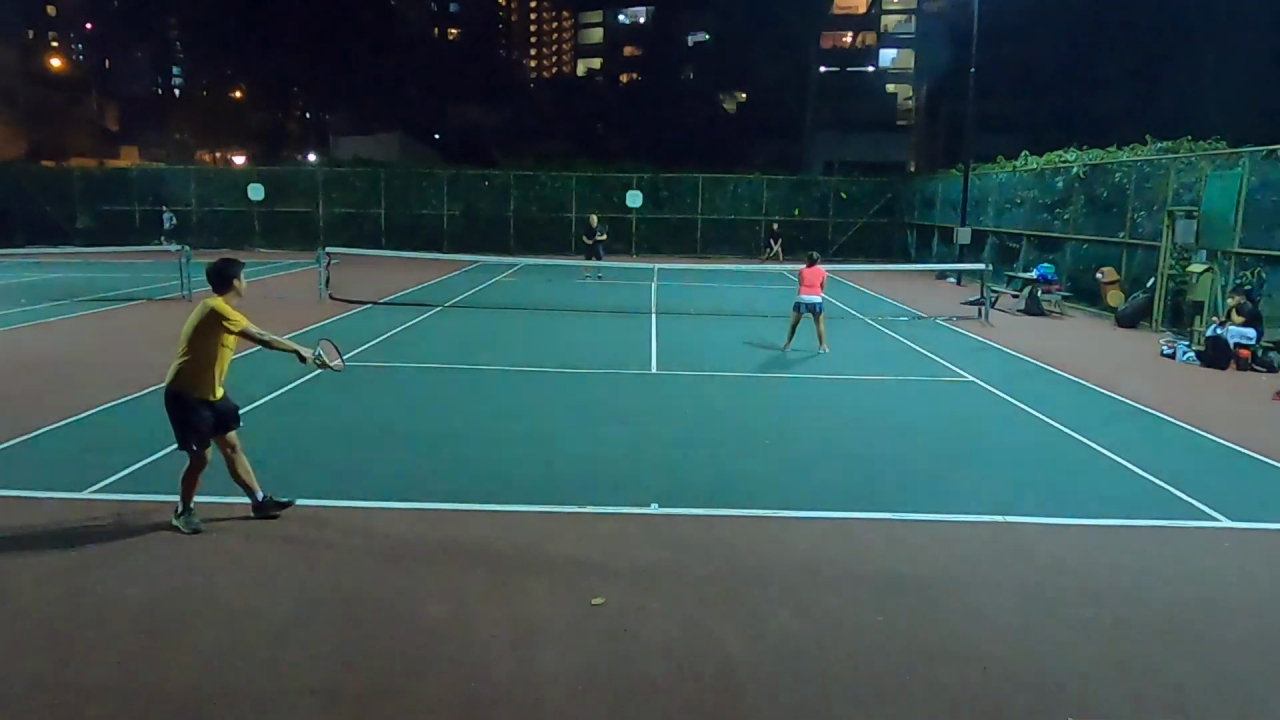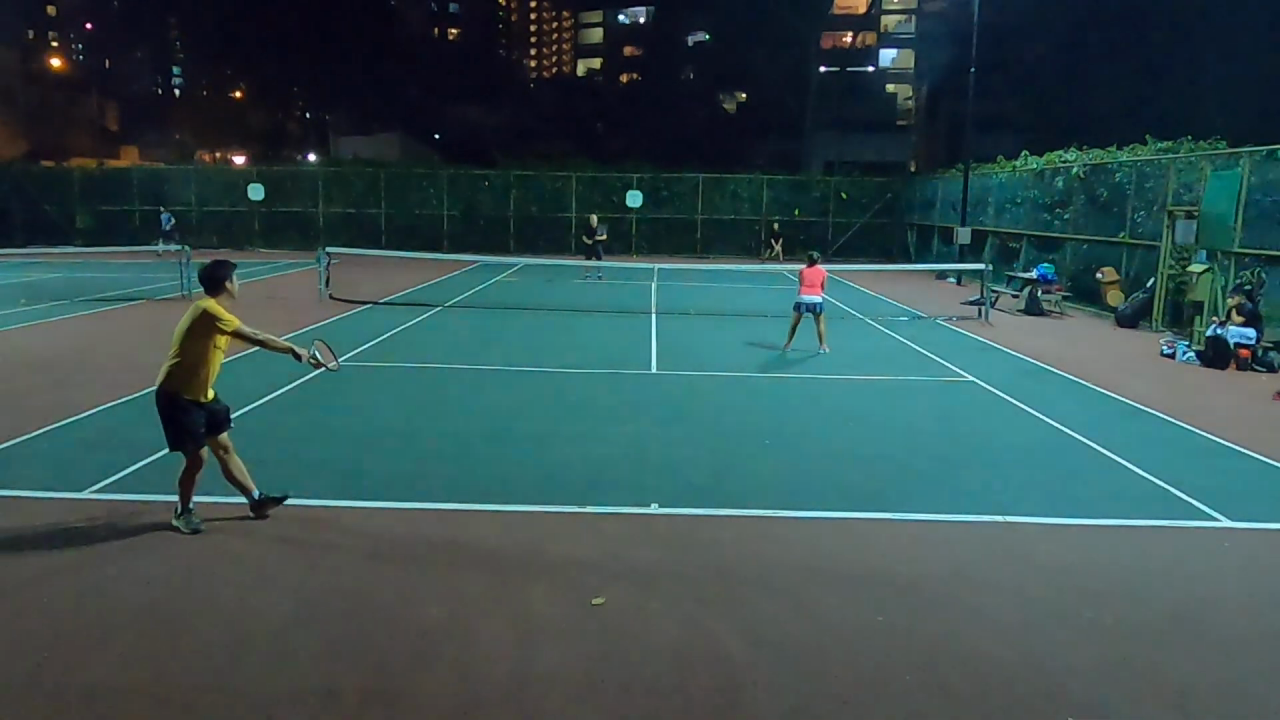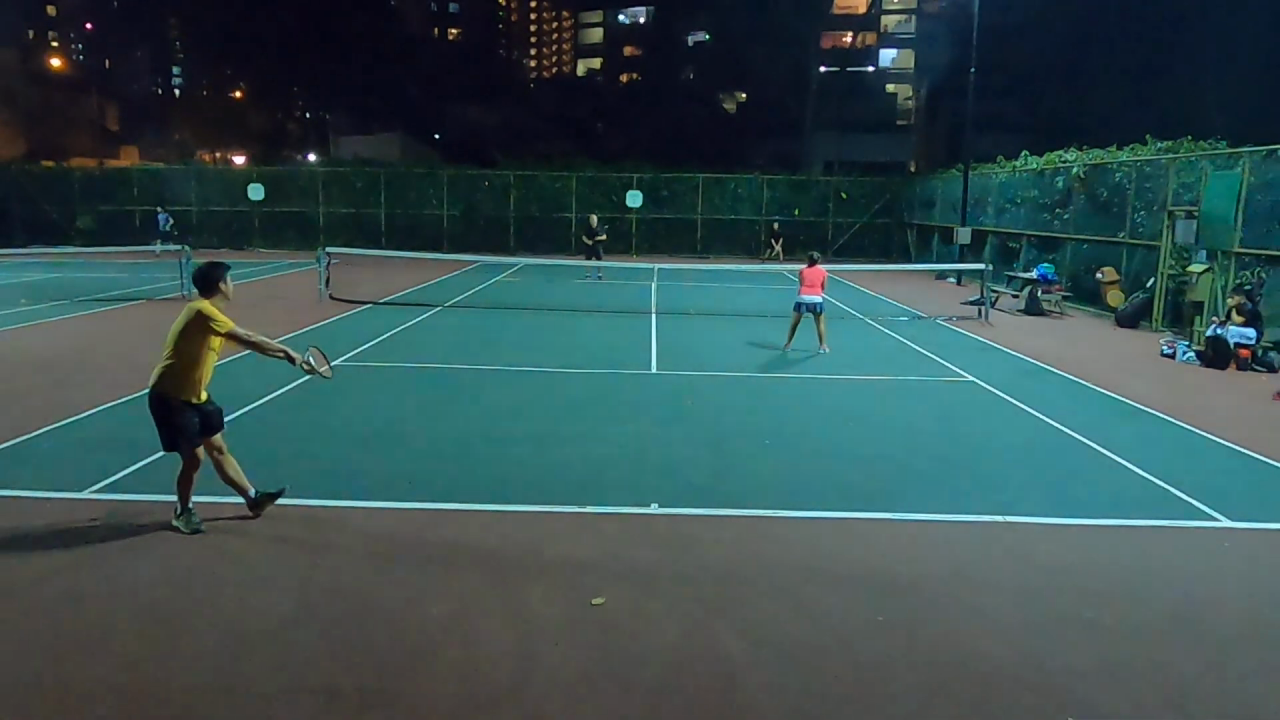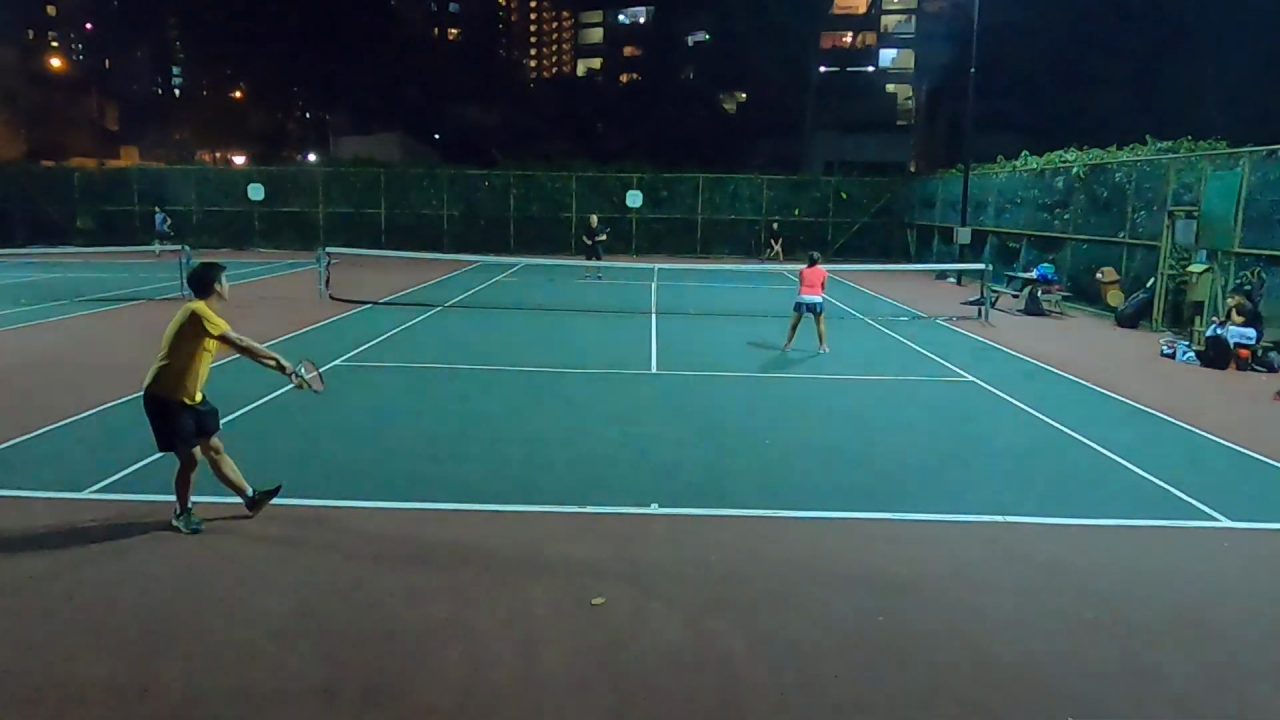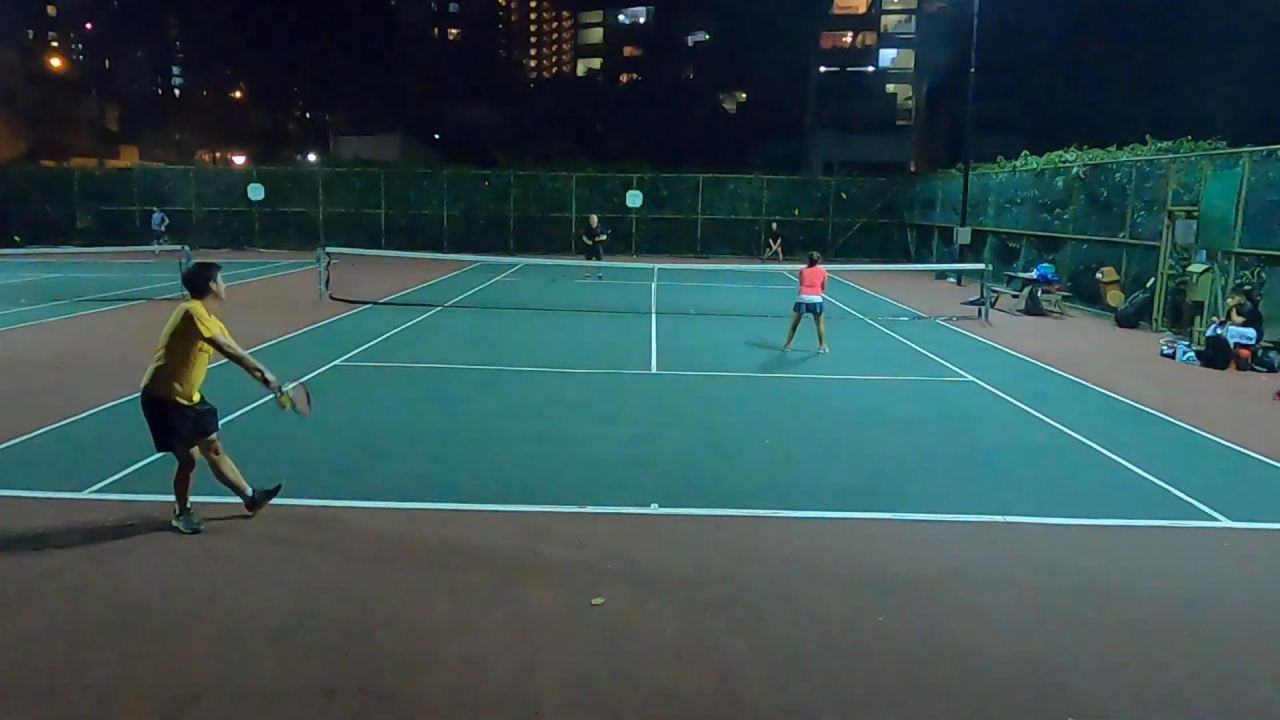
dt=0.1s
person 1, frame 1
left shoulder: (224, 311)
right shoulder: (215, 309)
left elbow: (259, 338)
right elbow: (261, 338)
left wrist: (295, 350)
right wrist: (298, 349)
left hip: (211, 394)
right hip: (185, 395)
left knee: (232, 447)
right knee: (200, 458)
left ankle: (259, 501)
right ankle: (183, 512)
person 1, frame 2
left shoulder: (218, 314)
right shoulder: (207, 311)
left elbow: (254, 339)
right elbow: (255, 338)
left wrist: (289, 349)
right wrist: (293, 347)
left hip: (202, 395)
right hip: (177, 397)
left knee: (224, 449)
right knee: (197, 457)
left ankle: (257, 501)
right ankle: (183, 513)
person 1, frame 3
left shoulder: (212, 316)
right shoulder: (201, 311)
left elbow: (248, 343)
right elbow: (248, 340)
left wrist: (281, 353)
right wrist: (287, 351)
left hip: (195, 396)
right hip: (169, 398)
left knee: (218, 449)
right knee: (194, 458)
left ankle: (253, 498)
right ankle: (183, 512)
person 1, frame 4
left shoulder: (215, 321)
right shoulder: (197, 312)
left elbow: (243, 348)
right elbow: (241, 344)
left wrist: (275, 363)
right wrist: (278, 359)
left hip: (191, 398)
right hip: (164, 398)
left knee: (215, 450)
right knee: (191, 458)
left ankle: (251, 497)
right ankle: (182, 512)
person 1, frame 5
left shoulder: (213, 323)
right shoulder: (192, 312)
left elbow: (234, 353)
right elbow: (228, 350)
left wrist: (262, 374)
right wrist: (263, 372)
left hip: (189, 398)
right hip: (162, 398)
left knee: (214, 449)
right knee: (189, 458)
left ankle: (251, 497)
right ankle: (182, 512)
